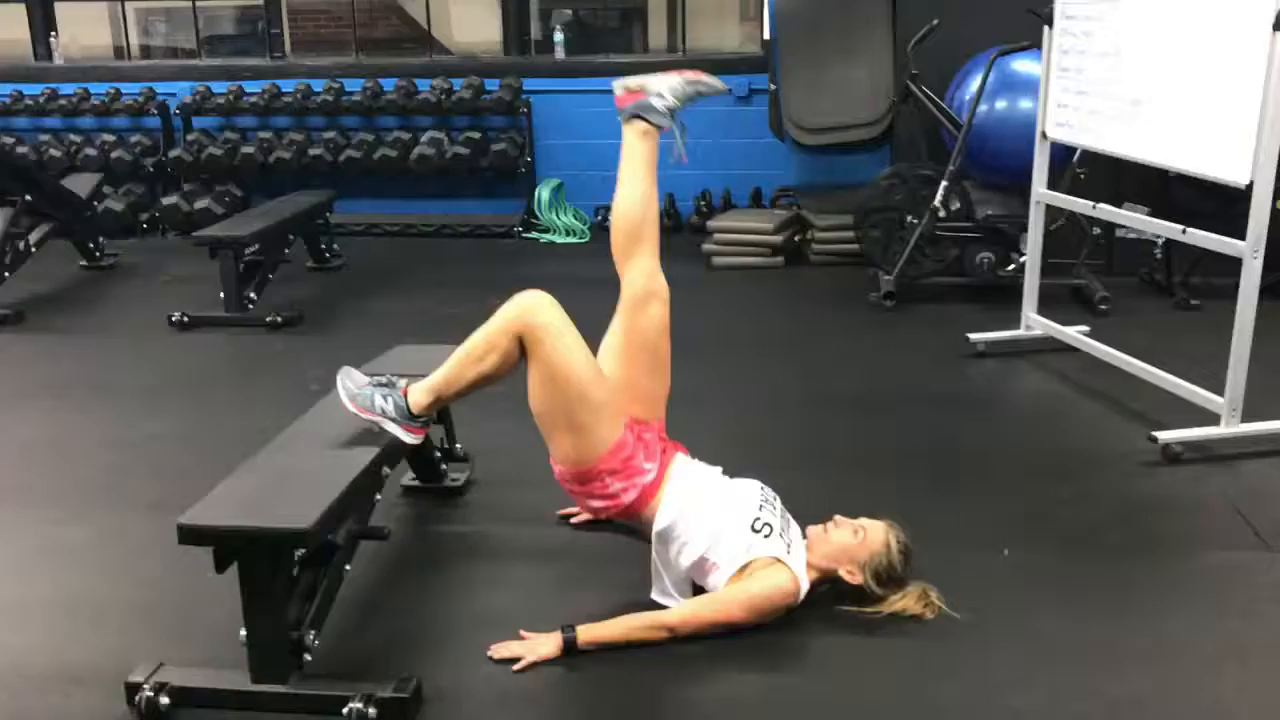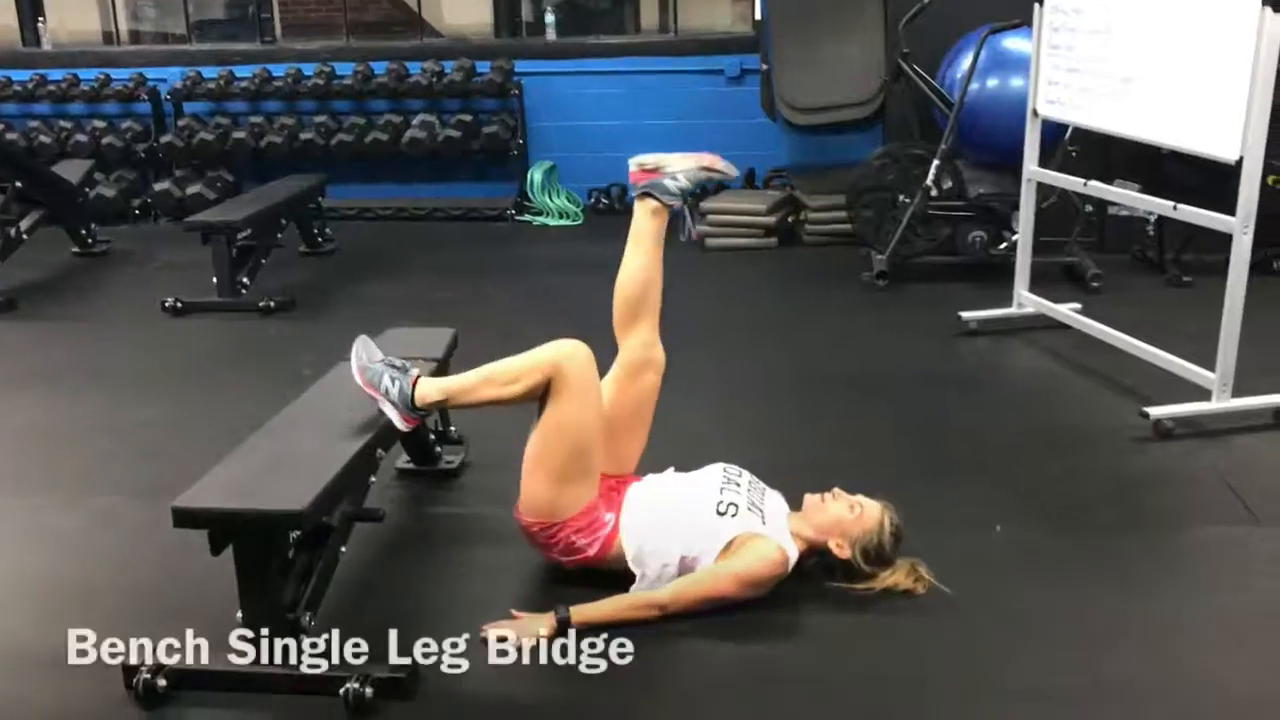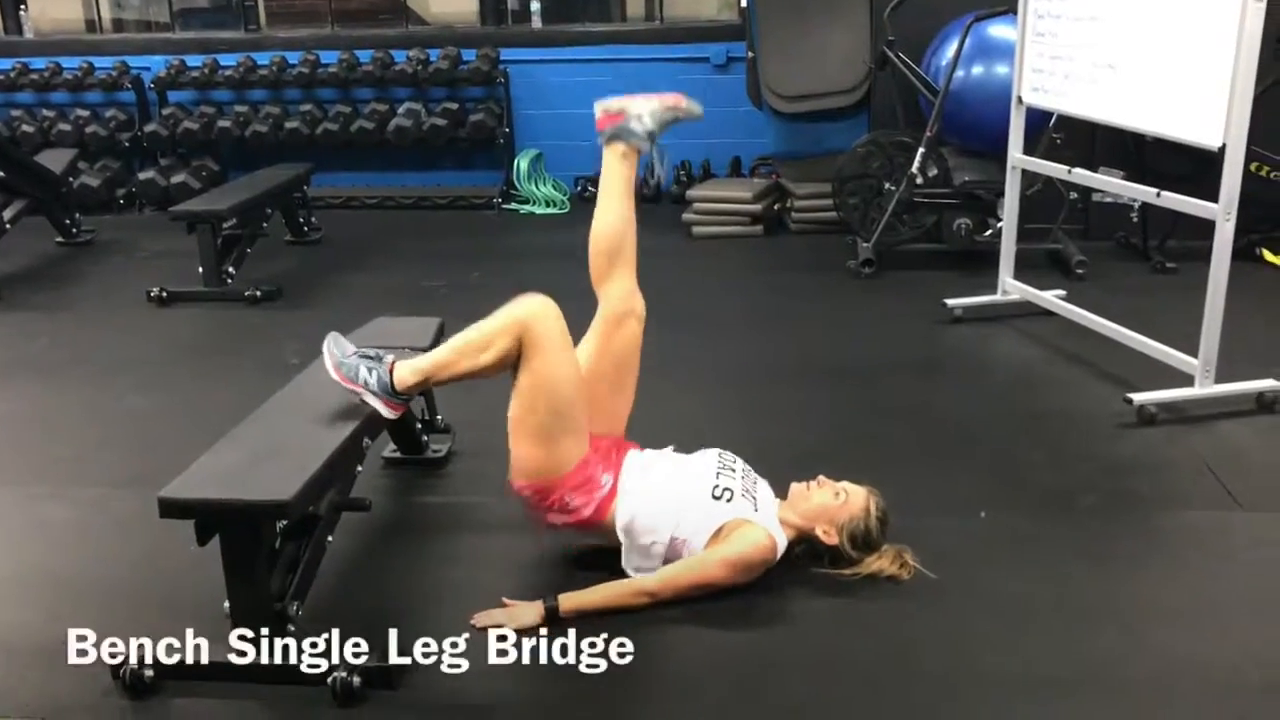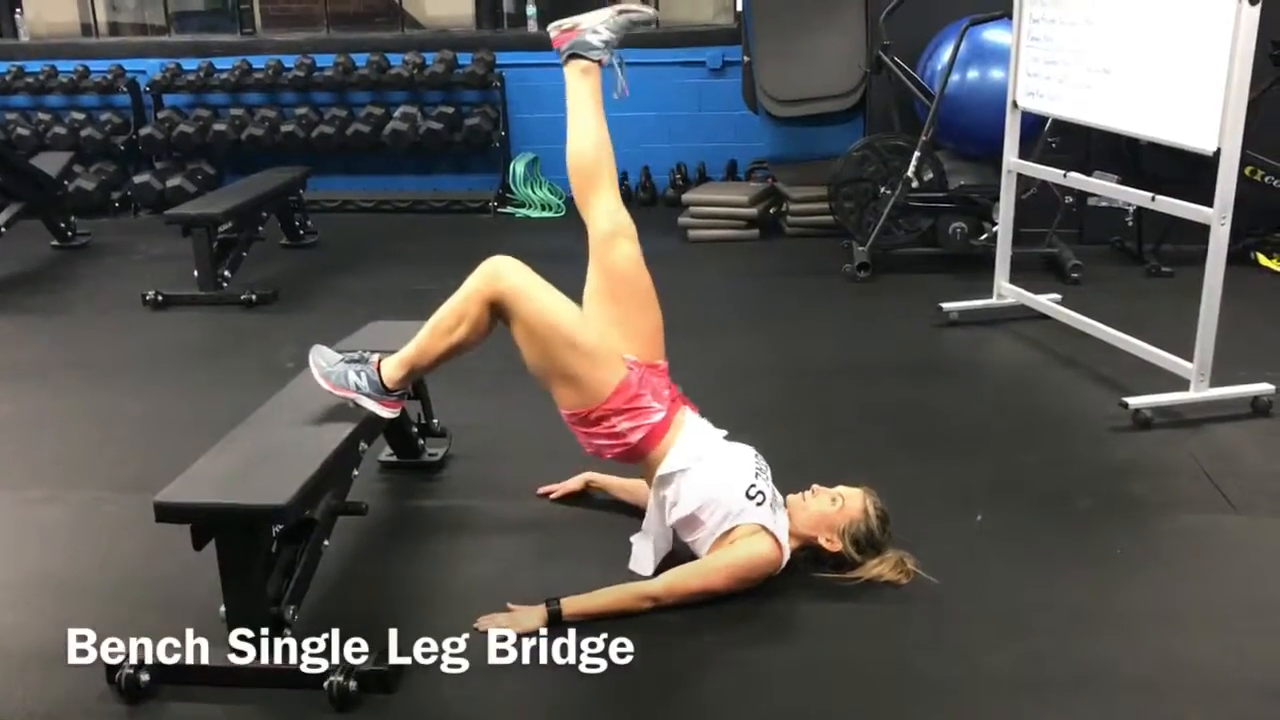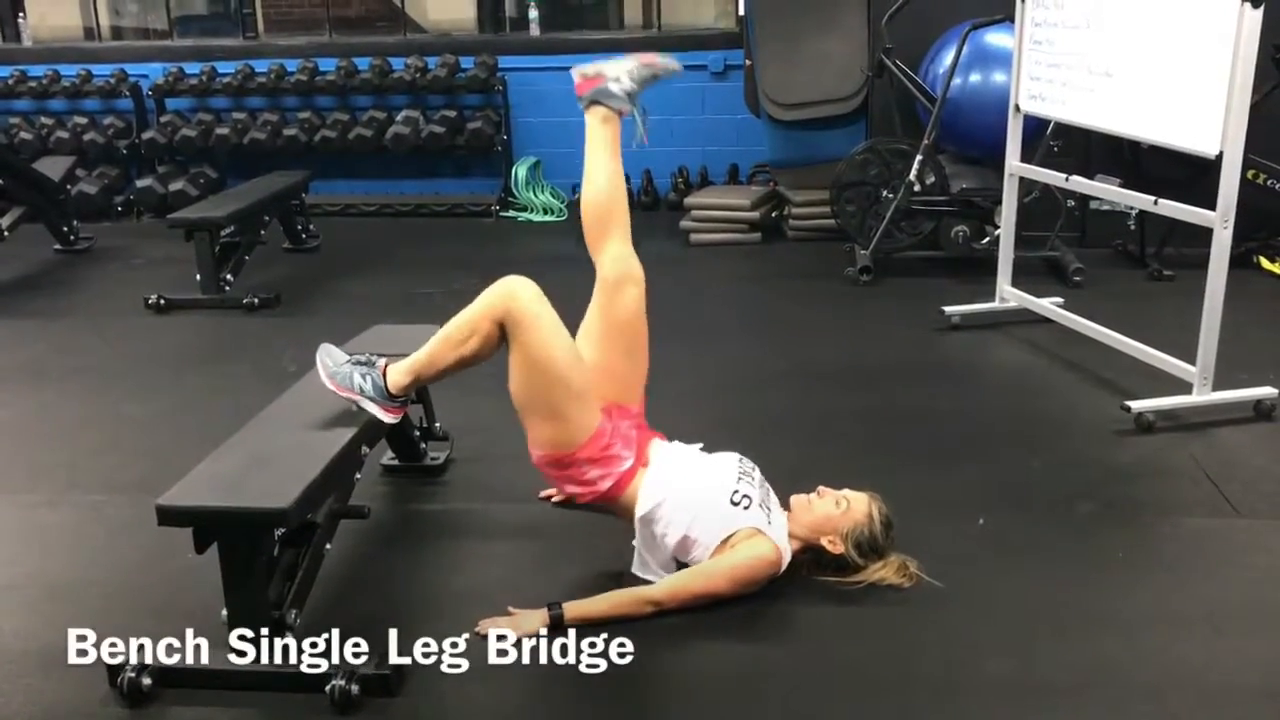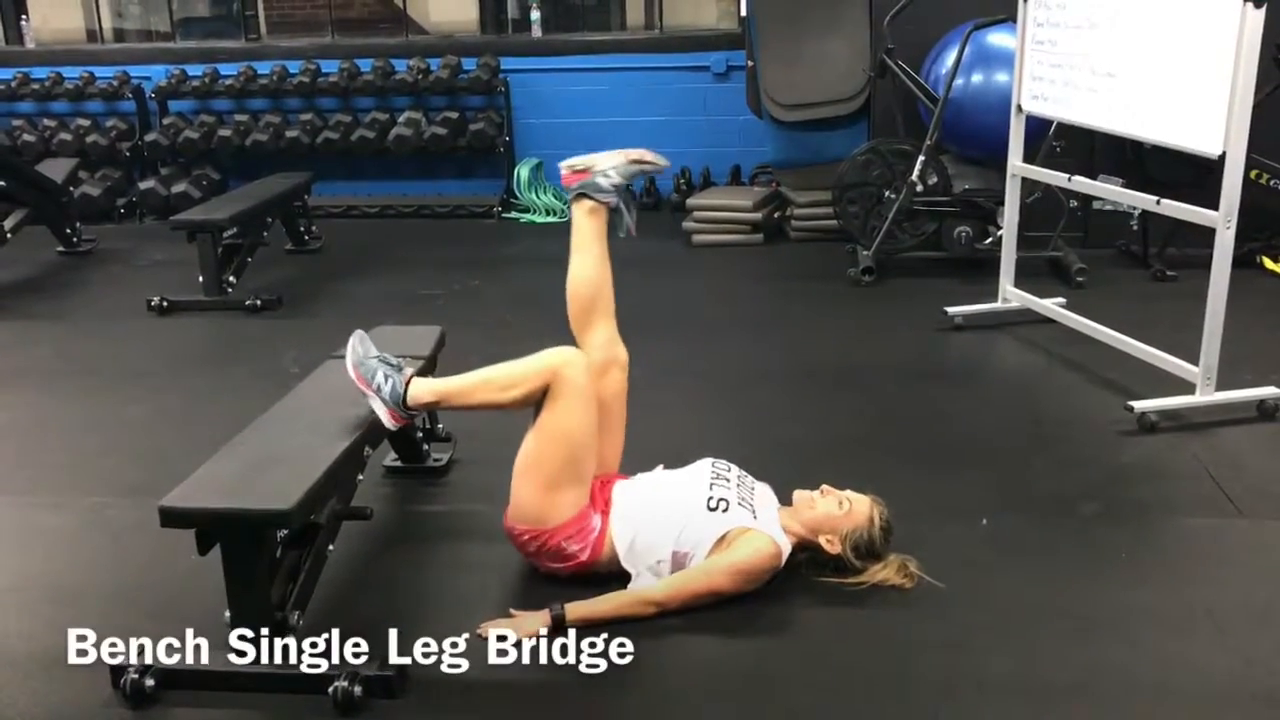
dt=0.5s
person 1, frame 1
left shoulder: (783, 586)
right shoulder: (785, 540)
left elbow: (671, 624)
left wrist: (566, 640)
left hip: (618, 472)
right hip: (638, 456)
left knee: (533, 311)
right knee: (644, 288)
left ankle: (413, 407)
person 1, frame 2
left shoulder: (769, 559)
right shoulder: (774, 513)
left elbow: (662, 603)
left wrist: (557, 621)
left hip: (576, 527)
right hip: (611, 497)
left knee: (570, 358)
left ankle: (418, 396)
person 1, frame 3
left shoulder: (760, 546)
right shoulder: (760, 506)
left elbow: (653, 591)
left wrist: (547, 609)
left hip: (577, 486)
right hip: (601, 470)
left knee: (536, 312)
left ankle: (394, 384)
person 1, frame 4
left shoulder: (765, 550)
right shoulder: (771, 510)
left elbow: (652, 595)
left wrist: (547, 613)
left hip: (623, 408)
right hip: (641, 394)
left knee: (500, 278)
right knee: (608, 224)
left ankle: (386, 380)
right ankle: (584, 60)
person 1, frame 5
left shoulder: (766, 556)
right shoulder: (765, 508)
left elbow: (657, 598)
left wrist: (552, 618)
left hip: (598, 463)
right hip: (619, 445)
left knee: (517, 295)
right knee: (619, 273)
left ankle: (390, 388)
person 1, frame 6
left shoulder: (764, 551)
right shoulder: (763, 506)
left elbow: (657, 599)
left wrist: (554, 619)
left hip: (565, 534)
right hip: (600, 498)
left knee: (567, 365)
left ankle: (409, 395)
